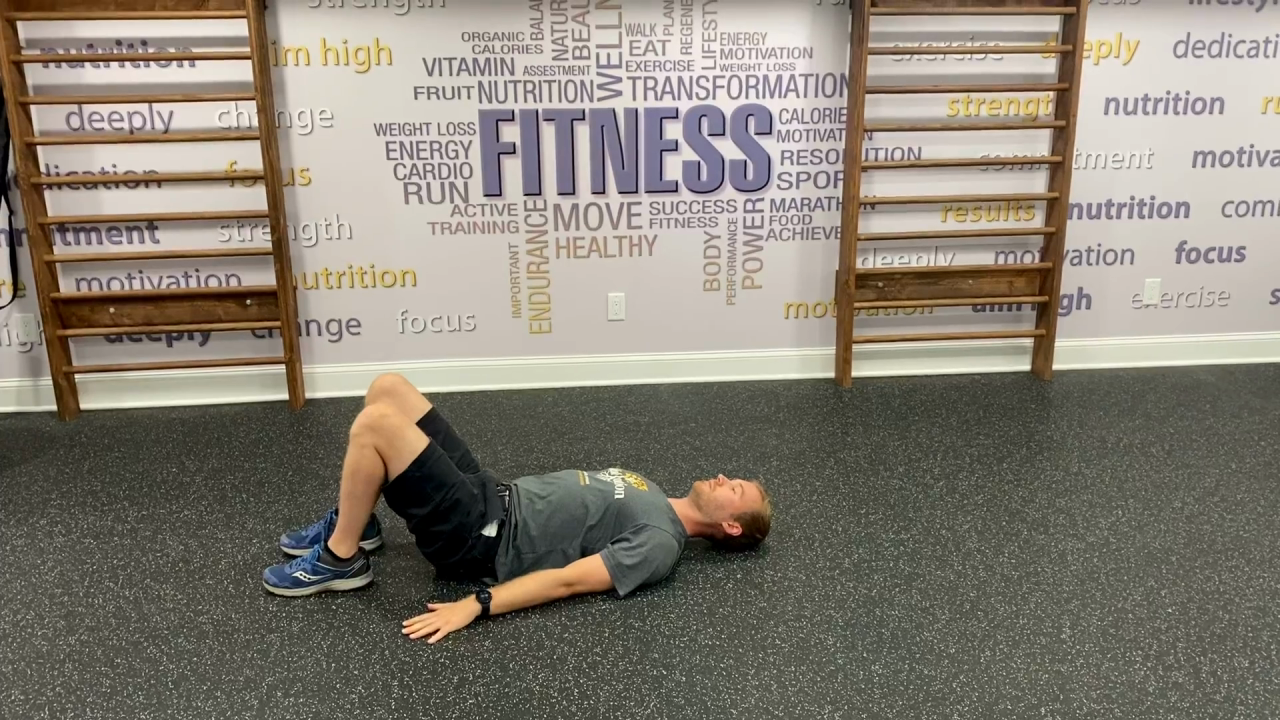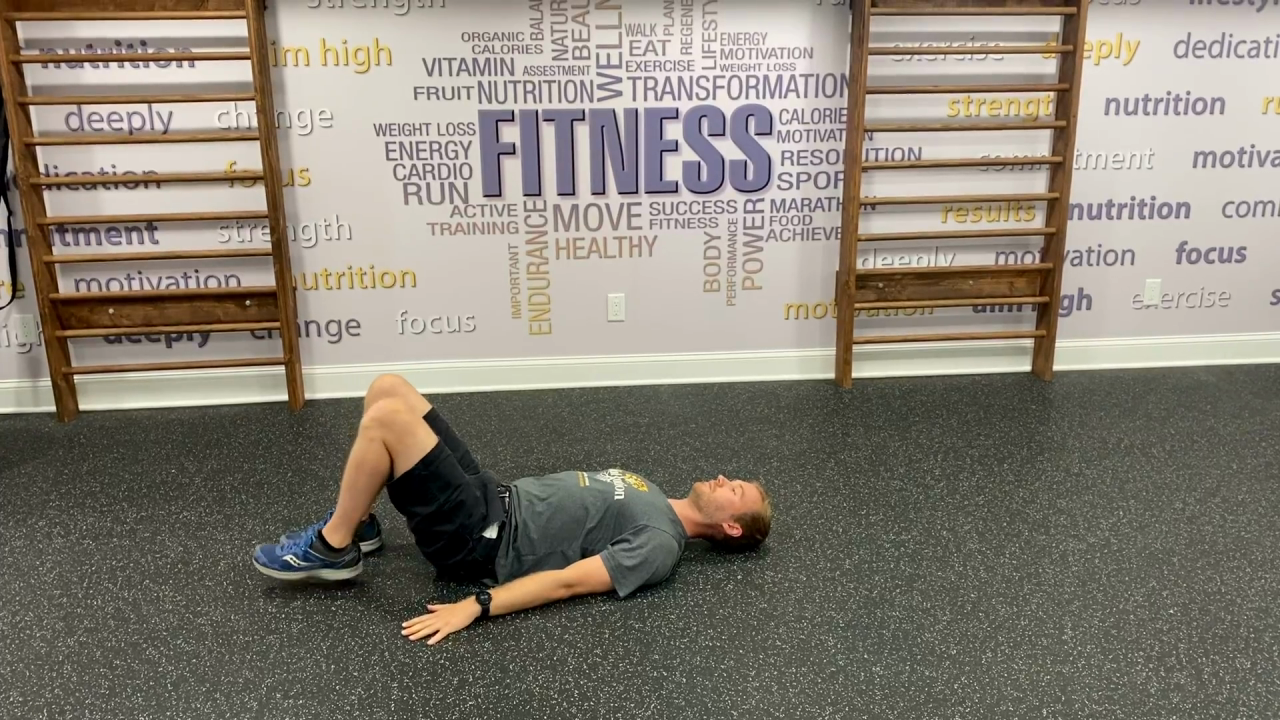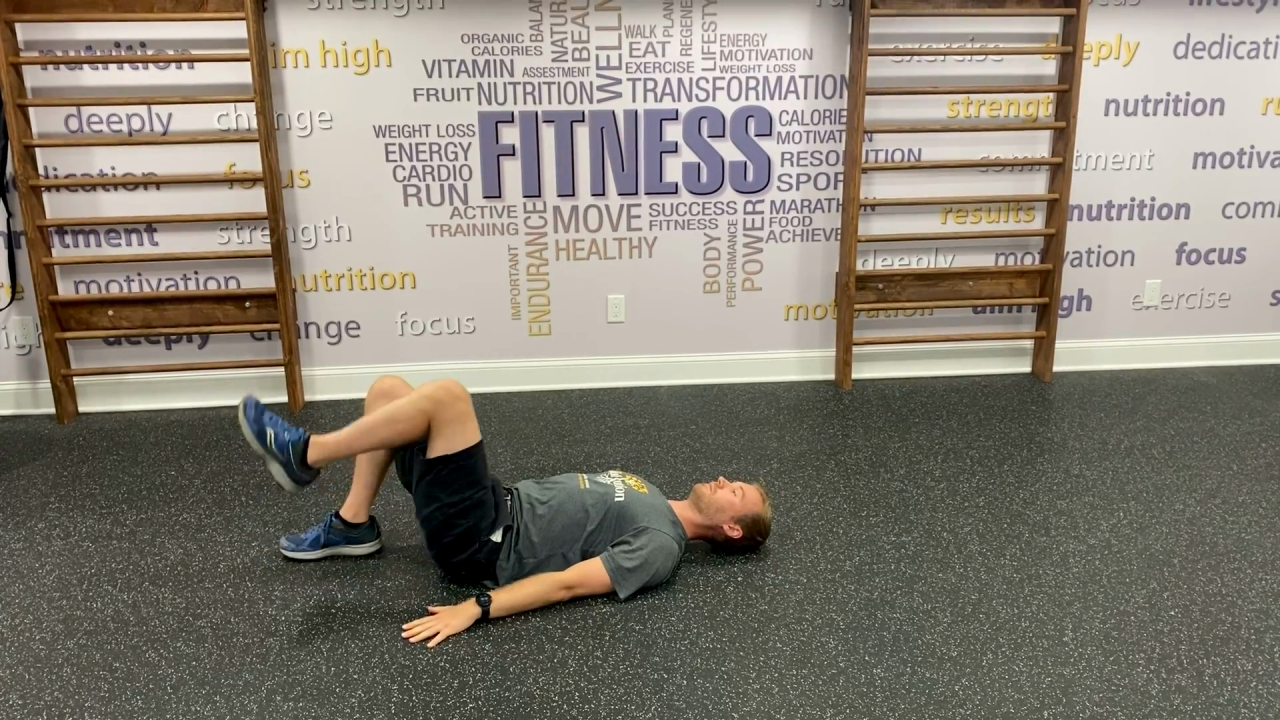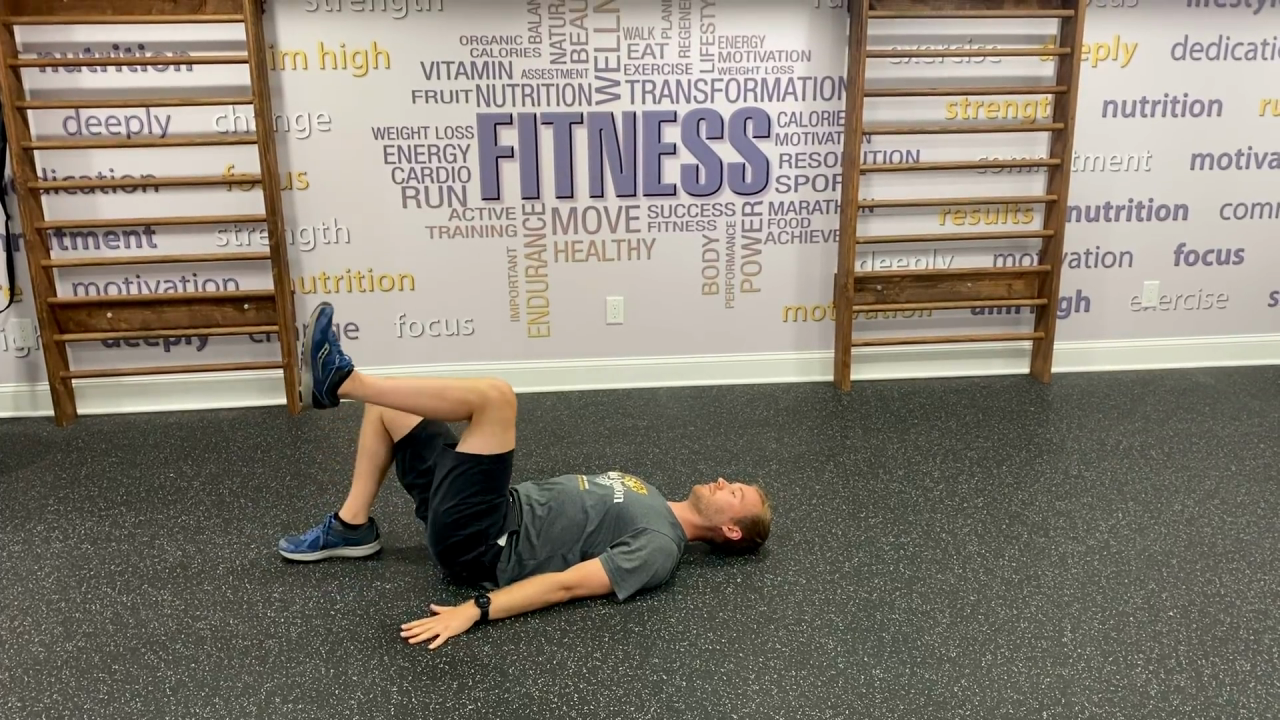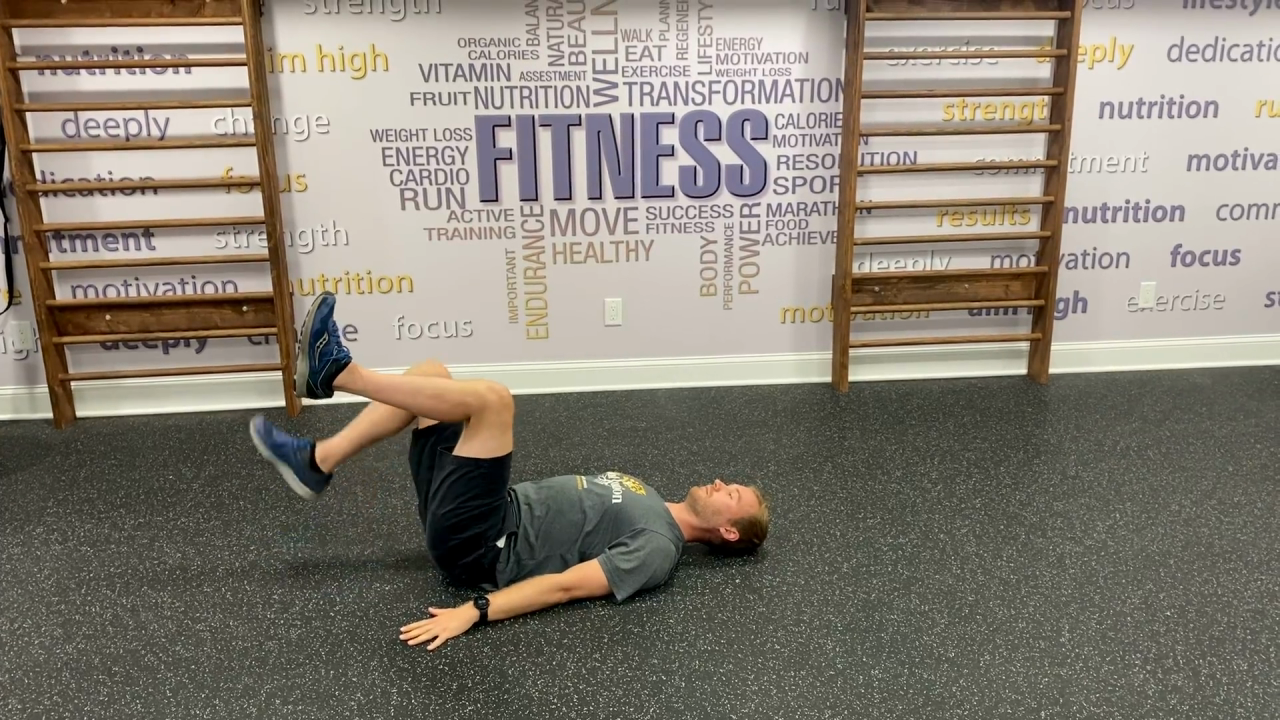
dt=0.5s
person 1, frame 1
left shoulder: (659, 543)
right shoulder: (648, 494)
left elbow: (567, 581)
left wrist: (476, 605)
left hip: (477, 540)
right hip: (492, 498)
left knee: (374, 426)
right knee: (387, 389)
left ankle: (339, 560)
right ankle: (354, 523)
person 1, frame 2
left shoulder: (658, 544)
right shoulder: (648, 496)
left elbow: (569, 581)
left wrist: (475, 605)
left hip: (478, 541)
right hip: (493, 499)
left knee: (386, 419)
right knee: (388, 389)
left ankle: (331, 548)
right ankle: (354, 523)
person 1, frame 3
left shoulder: (659, 546)
right shoulder: (647, 496)
left elbow: (566, 584)
left wrist: (474, 607)
left hip: (478, 544)
right hip: (499, 505)
left knee: (449, 394)
right knee: (388, 388)
left ankle: (305, 455)
right ankle: (352, 526)
person 1, frame 4
left shoulder: (658, 547)
right shoulder: (644, 498)
left elbow: (568, 584)
left wrist: (474, 610)
left hip: (478, 546)
right hip: (506, 508)
left knee: (496, 396)
right knee: (386, 394)
left ankle: (339, 383)
right ankle: (351, 527)
person 1, frame 5
left shoulder: (655, 548)
right shoulder: (641, 498)
left elbow: (565, 585)
left wrist: (472, 612)
right wrist: (466, 485)
left hip: (475, 548)
right hip: (496, 513)
left knee: (493, 398)
right knee: (434, 373)
left ankle: (337, 374)
right ankle: (317, 463)
